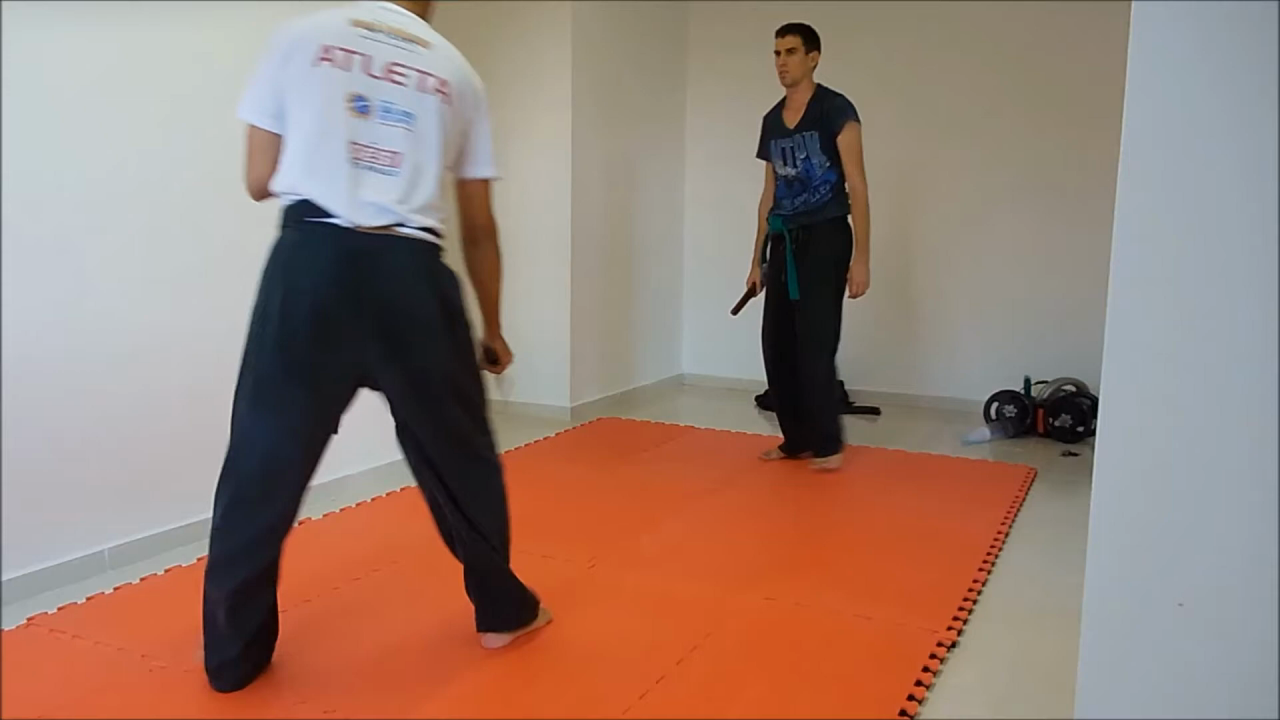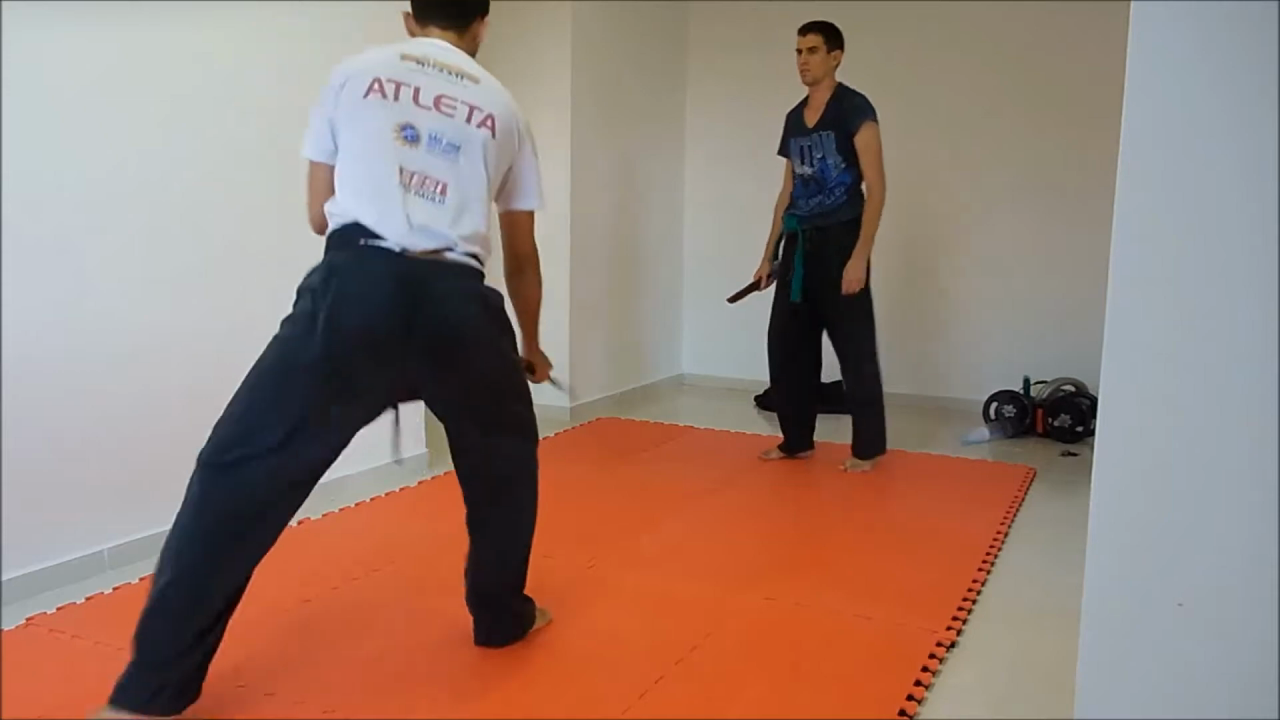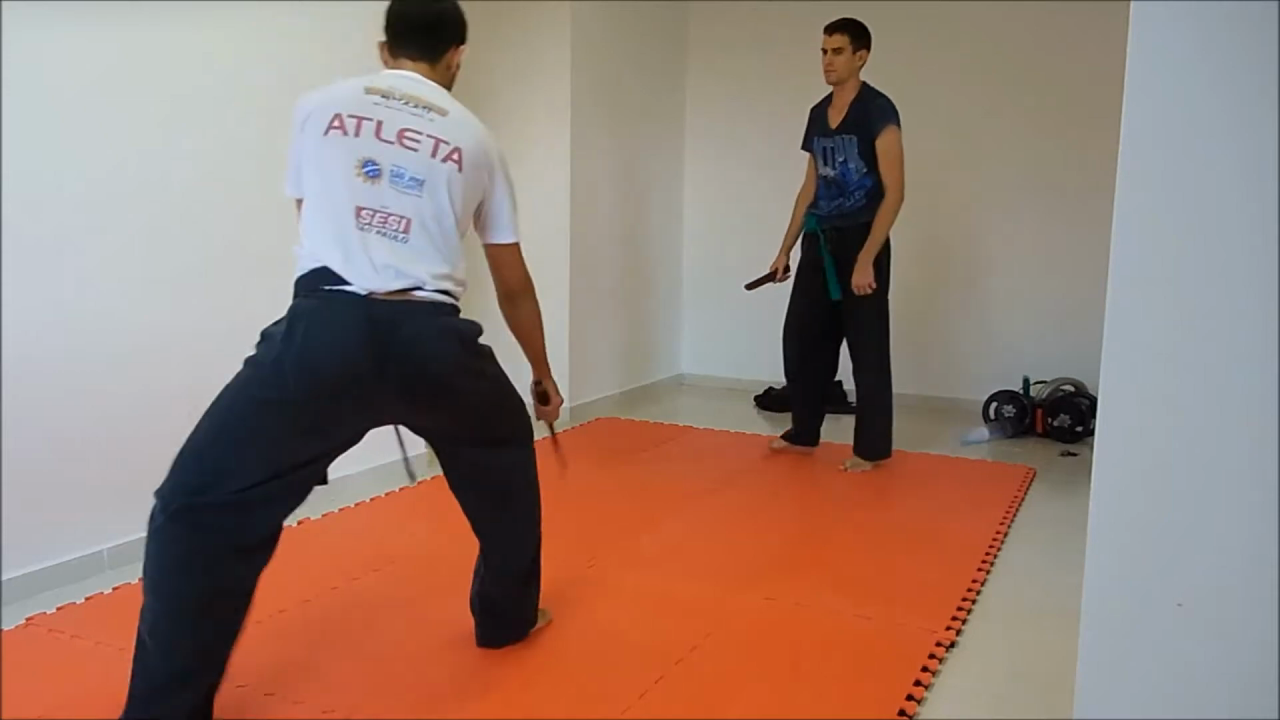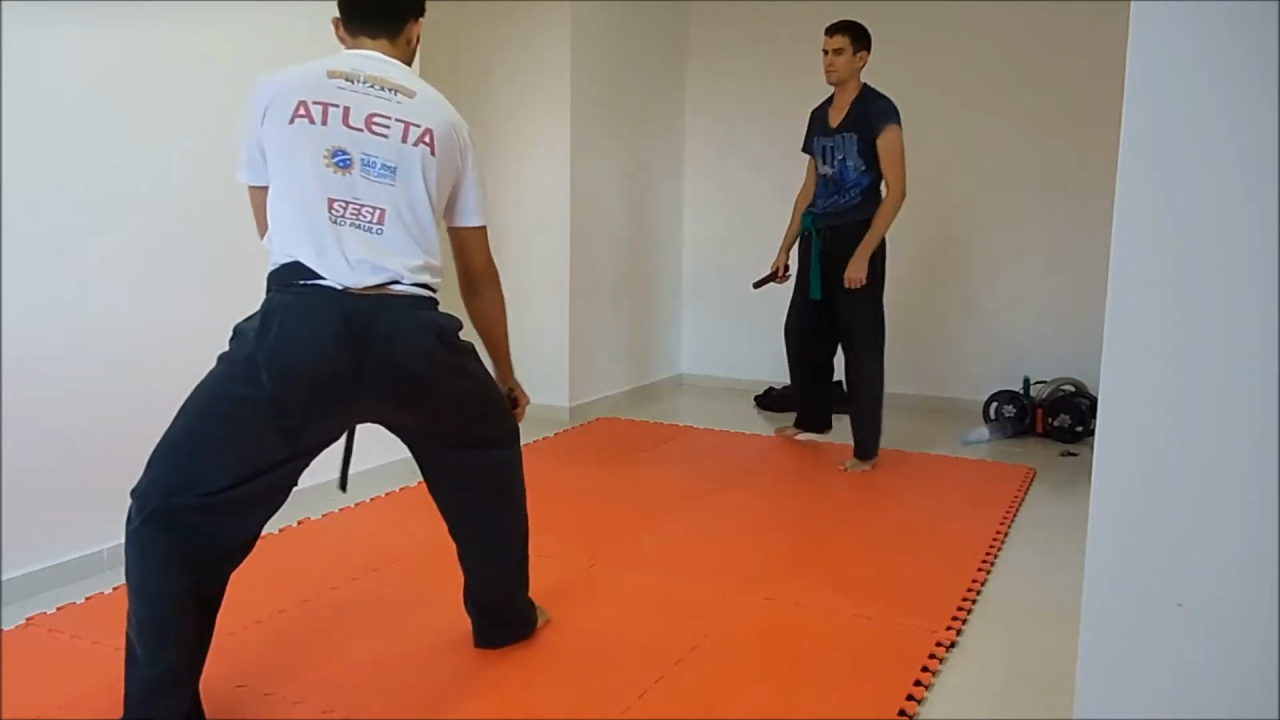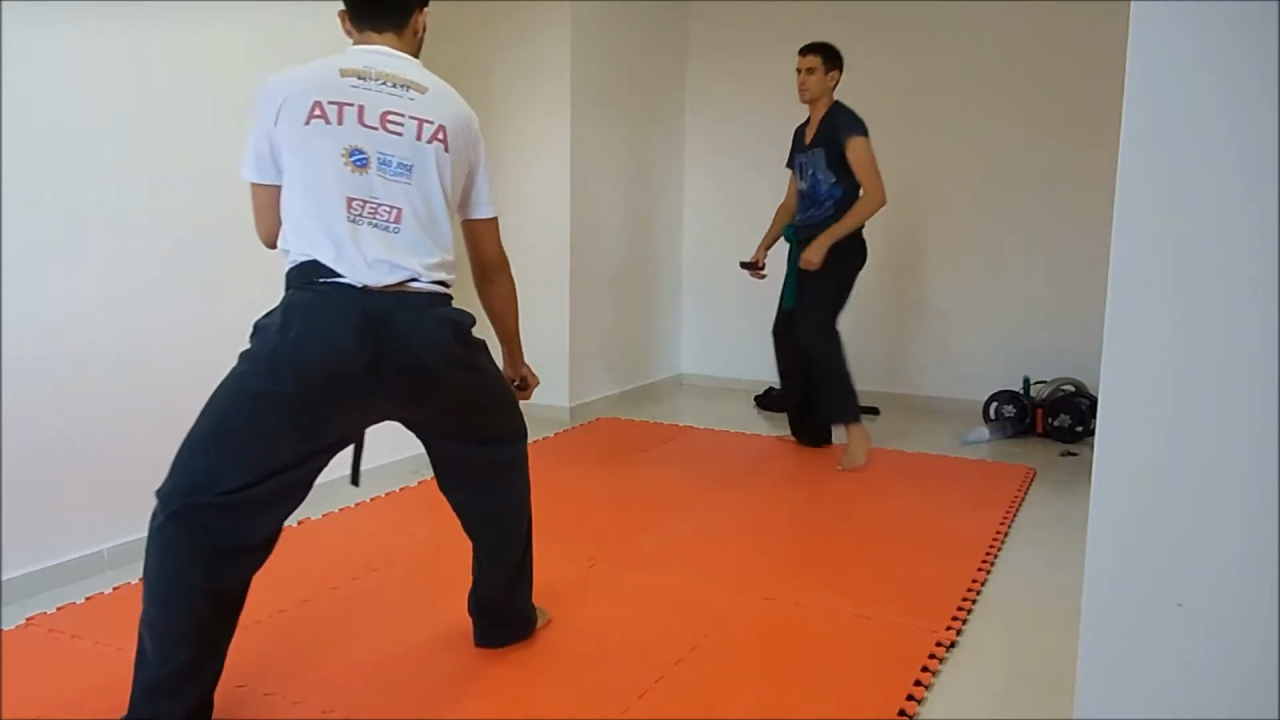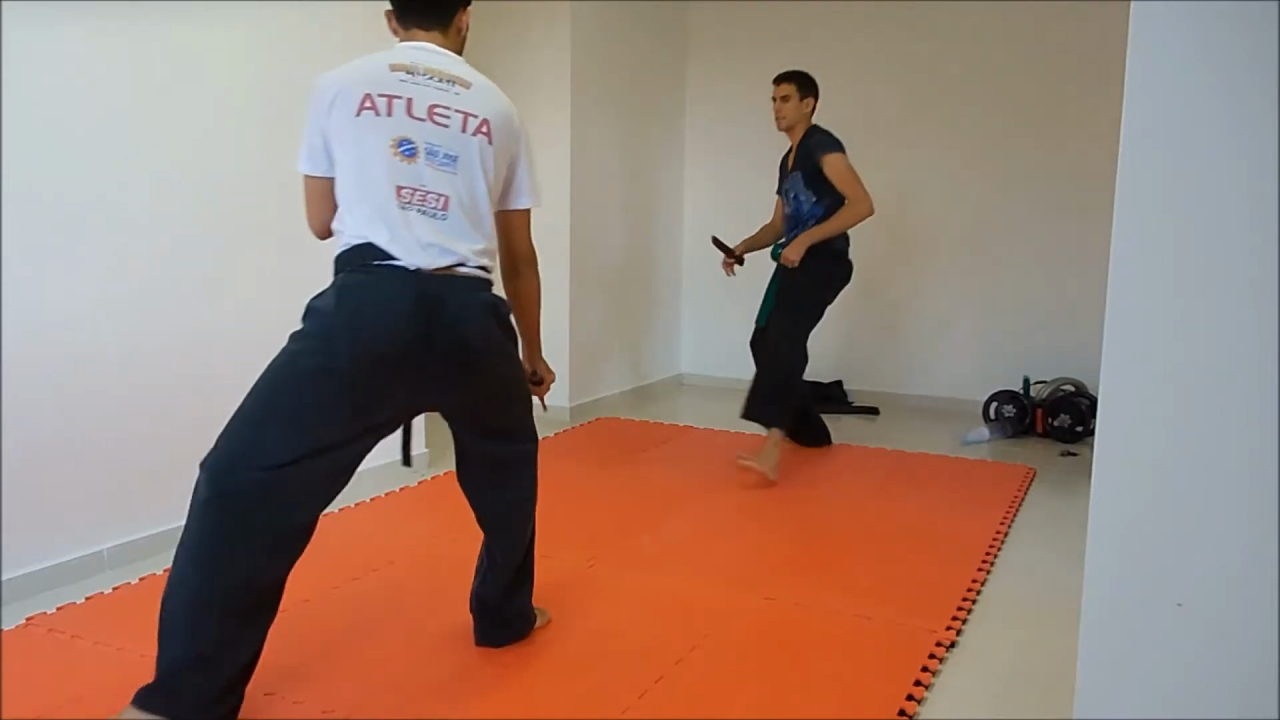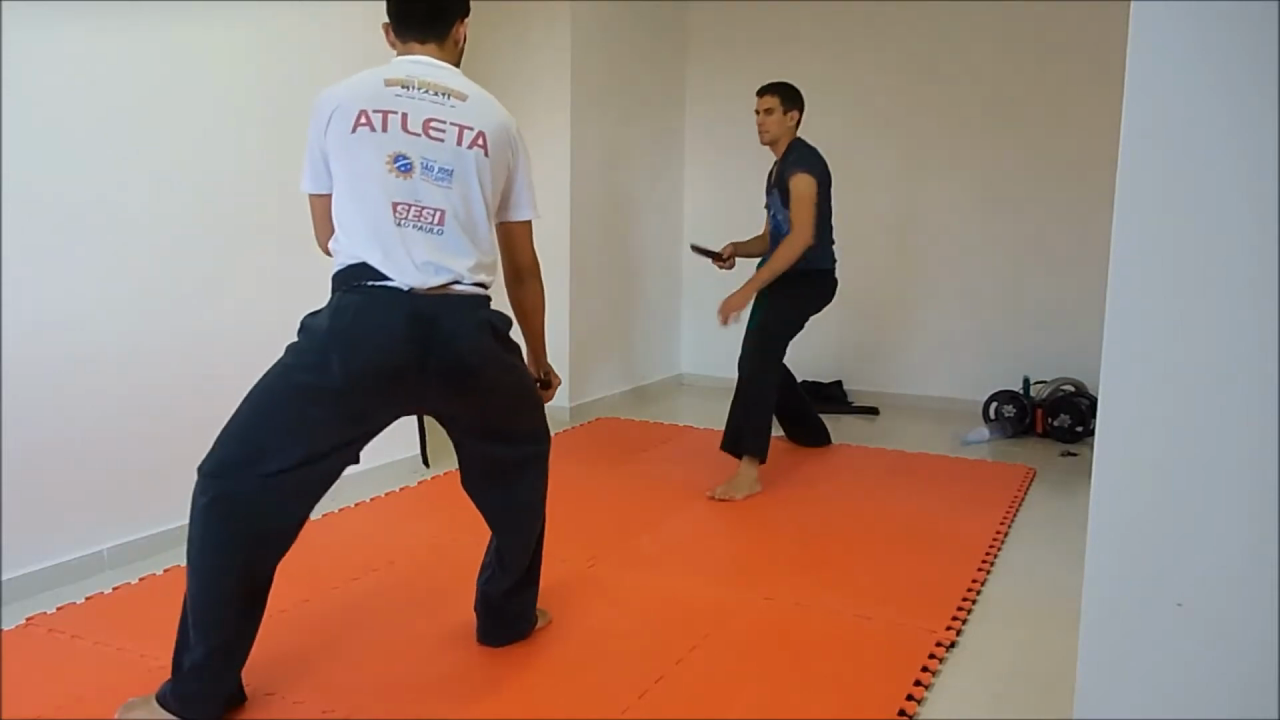
dt=0.3s
person 1, frame 1
right shoulder: (456, 71)
left elbow: (260, 180)
right elbow: (480, 226)
right wrist: (493, 328)
left hip: (310, 265)
right hip: (409, 275)
left knee: (265, 459)
right knee: (459, 449)
left ankle: (236, 653)
right ankle: (502, 610)
person 1, frame 2
left shoulder: (358, 75)
right shoulder: (503, 107)
left elbow: (320, 213)
right elbow: (522, 253)
right wrist: (530, 345)
left hip: (357, 289)
right hip: (456, 300)
left knee: (246, 466)
right knee: (505, 451)
right ankle: (503, 616)
person 1, frame 3
left shoulder: (320, 107)
right shoulder: (475, 137)
right elbow: (514, 285)
right wrist: (543, 377)
left hip: (325, 333)
right hip: (427, 338)
left knee: (198, 507)
right knee: (505, 455)
right ankle: (506, 614)
person 1, frame 4
left shoulder: (278, 91)
right shoulder: (442, 117)
right elbow: (477, 275)
right wrist: (505, 375)
left hip: (300, 329)
right hip: (407, 334)
left knee: (173, 508)
right knee: (488, 452)
right ankle: (504, 615)
person 1, frame 5
left shoulder: (290, 89)
right shoulder: (453, 110)
left elbow: (270, 231)
right elbow: (490, 263)
right wrist: (514, 359)
left hip: (318, 325)
right hip: (423, 331)
left knee: (199, 507)
right knee: (495, 454)
right ankle: (504, 616)
person 1, frame 6
left shoulder: (342, 84)
right shoulder: (496, 106)
left elbow: (322, 221)
right elbow: (518, 255)
right wrist: (530, 353)
left hip: (368, 309)
right hip: (466, 315)
left knee: (248, 481)
right knee: (507, 456)
right ankle: (505, 614)
person 1, frame 7
left shoulder: (340, 100)
right shoulder: (495, 119)
right elbow: (522, 267)
right wrist: (538, 361)
left hip: (363, 325)
right hip: (460, 331)
left knee: (238, 485)
right knee: (519, 454)
right ankle: (508, 614)
person 2, frame 1
left shoulder: (836, 110)
right shoulder: (771, 120)
left elbow: (857, 187)
left wrist: (861, 257)
right wrist: (758, 258)
left hip: (824, 239)
right hip: (783, 243)
left knee: (814, 342)
right knee: (778, 344)
left ankle: (827, 445)
right ankle: (797, 440)
person 2, frame 2
left shoulder: (855, 109)
right shoulder: (794, 118)
left elbow: (875, 187)
left wrist: (861, 256)
right wrist: (769, 255)
left hip: (839, 241)
right hip: (798, 243)
left knee: (853, 345)
right knee: (787, 344)
left ankle: (869, 447)
right ankle: (797, 440)
person 2, frame 3
left shoulder: (878, 111)
right shoulder: (817, 114)
left elbow: (893, 191)
left wrist: (867, 258)
right wrist: (786, 248)
left hip: (859, 242)
right hip: (819, 242)
left knee: (867, 347)
right knee: (802, 337)
left ankle: (871, 448)
right ankle: (804, 432)
person 2, frame 4
left shoulder: (879, 111)
right shoulder: (818, 115)
left elbow: (895, 190)
left wrist: (863, 253)
right wrist: (786, 247)
left hip: (855, 239)
right hip: (817, 240)
left knee: (860, 345)
right knee: (802, 332)
left ankle: (866, 449)
right ankle: (812, 418)
person 2, frame 5
left shoulder: (846, 125)
right shoulder: (801, 133)
left elbow: (875, 196)
left wrist: (826, 240)
right wrist: (764, 246)
left hip: (837, 246)
right hip: (807, 247)
left knee: (813, 330)
right knee: (788, 333)
left ankle: (853, 427)
right ankle: (810, 429)
person 2, frame 6
left shoulder: (822, 146)
right shoulder: (788, 159)
left elbow: (862, 205)
left wrist: (805, 240)
right wrist: (743, 247)
left hip: (822, 260)
right hip: (796, 260)
left knee: (783, 334)
right knee: (766, 342)
left ankle: (774, 442)
right ankle: (809, 433)
person 2, frame 7
left shoulder: (803, 162)
right shoulder: (778, 169)
left elbow: (803, 237)
left wrist: (750, 287)
right wrist: (739, 249)
left hip: (809, 278)
right hip: (785, 278)
left knee: (758, 352)
right knee: (761, 356)
left ankle: (749, 470)
right ankle: (810, 432)
